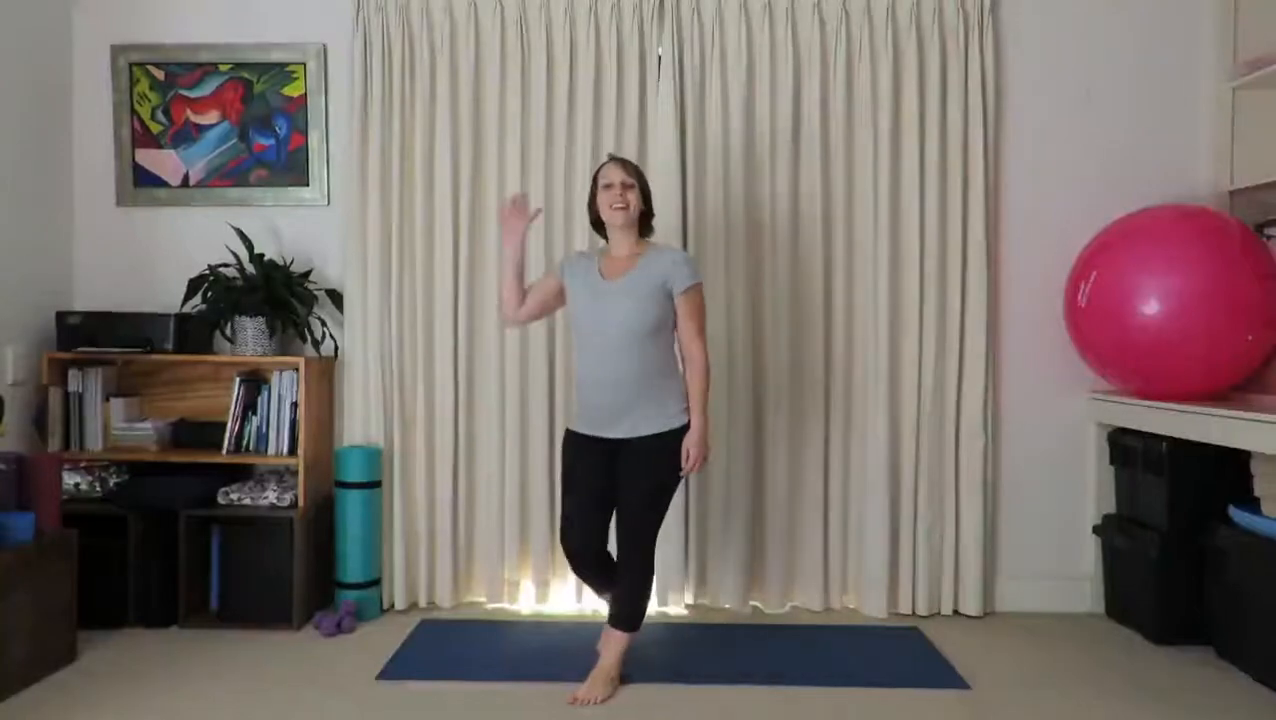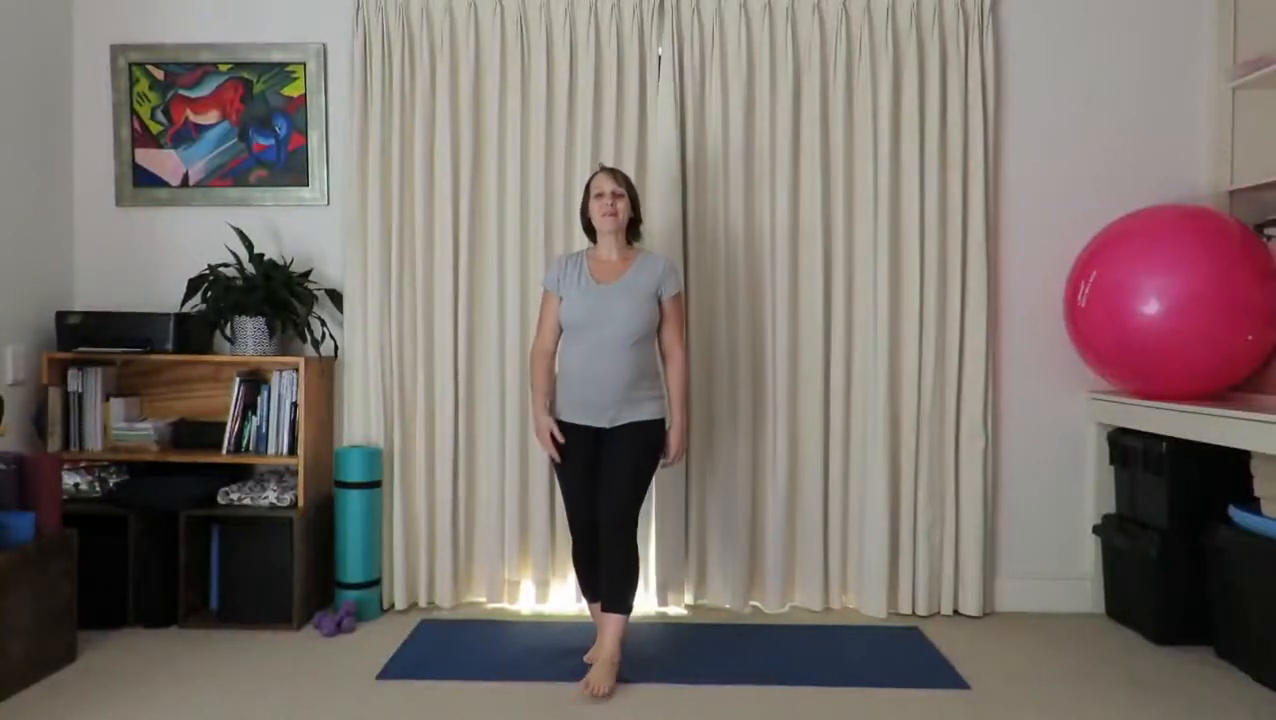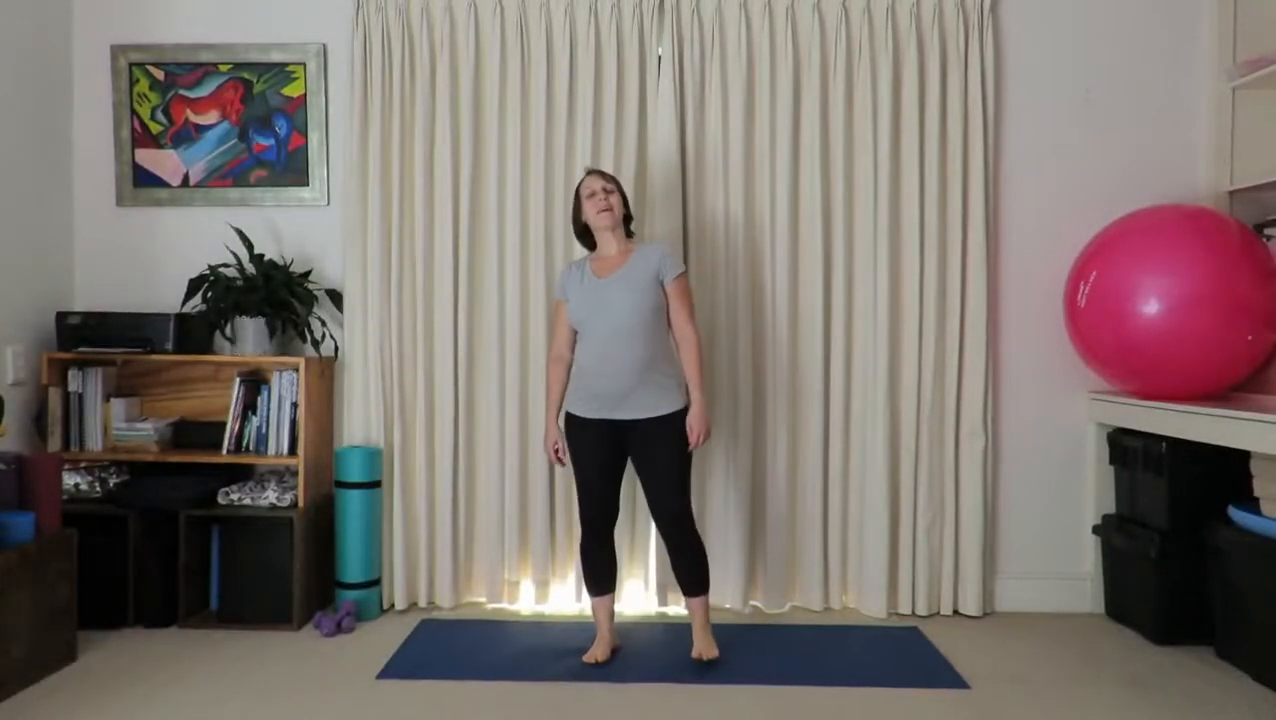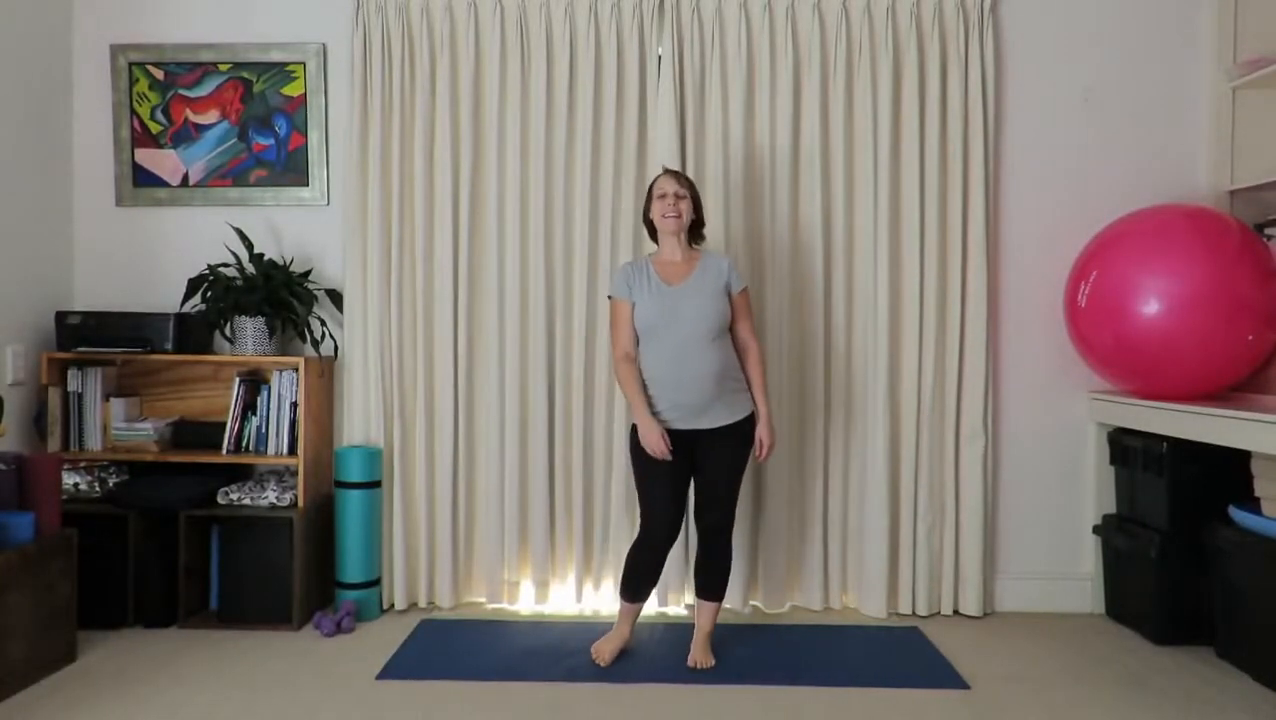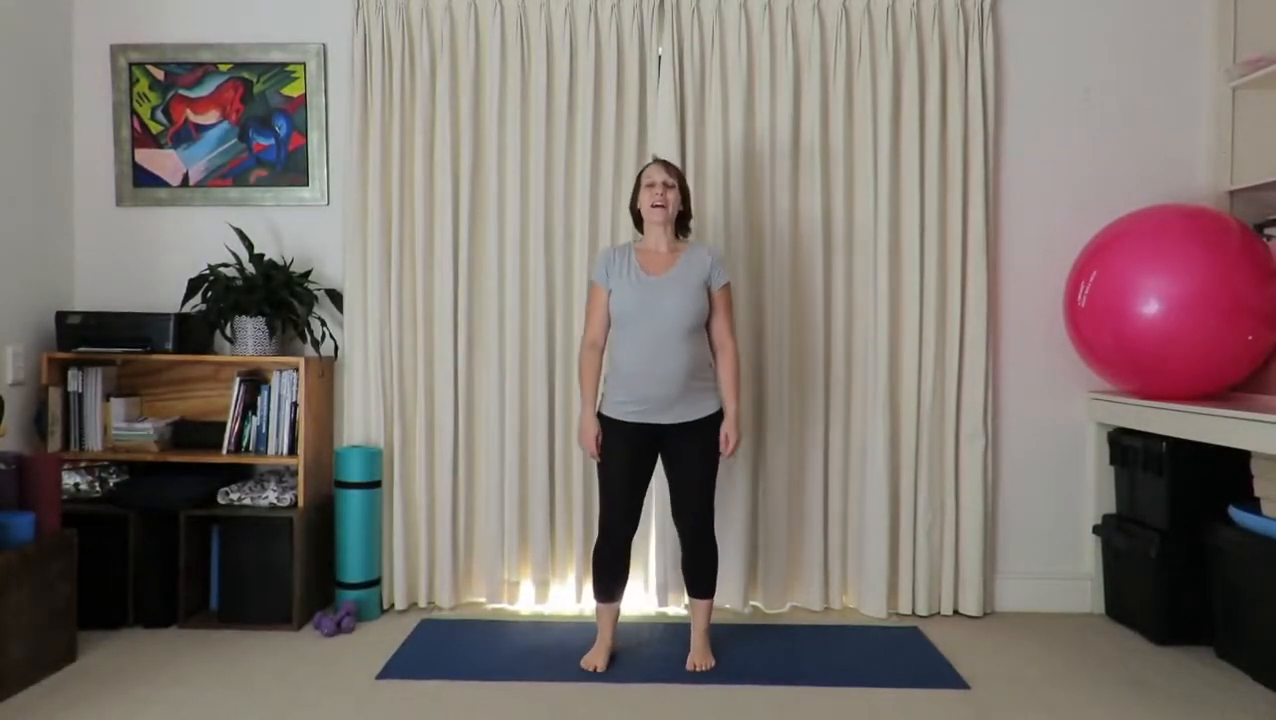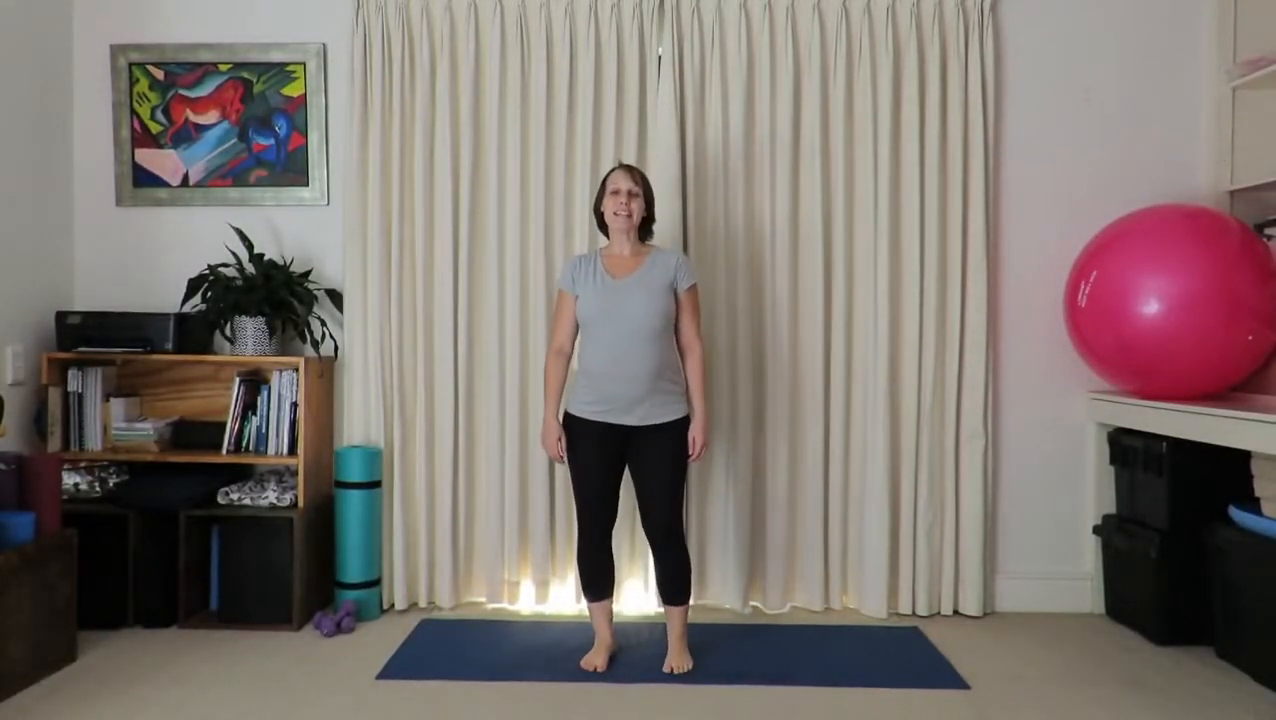
dt=0.7s
person 1, frame 1
left shoulder: (672, 264)
right shoulder: (576, 267)
left elbow: (694, 349)
right elbow: (515, 313)
left wrist: (698, 427)
right wrist: (513, 245)
left hip: (657, 432)
right hip: (587, 433)
left knee: (635, 544)
right knee: (579, 543)
left ankle: (610, 663)
right ankle: (620, 607)
person 1, frame 2
left shoulder: (658, 271)
right shoulder: (564, 269)
left elbow: (674, 353)
right elbow: (543, 348)
left wrist: (678, 420)
right wrist: (541, 415)
left hip: (636, 422)
right hip: (572, 422)
left knee: (616, 527)
right knee: (584, 531)
left ankle: (609, 654)
right ankle: (603, 631)
person 1, frame 3
left shoulder: (658, 259)
right shoulder: (571, 276)
left elbow: (686, 335)
right elbow: (560, 355)
left wrist: (698, 402)
right wrist: (552, 420)
left hip: (658, 415)
right hip: (589, 419)
left knee: (674, 518)
right knee: (595, 524)
left ankle: (701, 627)
right ankle: (604, 633)
person 1, frame 4
left shoulder: (723, 269)
right shoulder: (631, 276)
left elbow: (748, 346)
right elbow: (624, 356)
left wrist: (763, 413)
right wrist: (644, 419)
left hip: (726, 425)
right hip: (660, 427)
left knee: (715, 529)
right knee: (658, 530)
left ankle: (701, 637)
right ankle: (623, 627)
person 1, frame 5
left shoulder: (706, 263)
right shoulder: (611, 262)
left elbow: (723, 343)
right elbow: (592, 342)
left wrist: (732, 413)
right wrist: (587, 413)
left hip: (693, 419)
right hip: (623, 418)
left knee: (695, 525)
right knee: (615, 526)
left ankle: (700, 636)
right ankle: (604, 637)
person 1, frame 6
left shoulder: (672, 266)
right shoulder: (578, 268)
left elbow: (691, 347)
right elbow: (560, 348)
left wrist: (700, 414)
right wrist: (550, 416)
left hip: (661, 422)
right hip: (590, 421)
left knee: (664, 529)
right knee: (594, 528)
left ankle: (678, 639)
right ankle: (603, 637)
